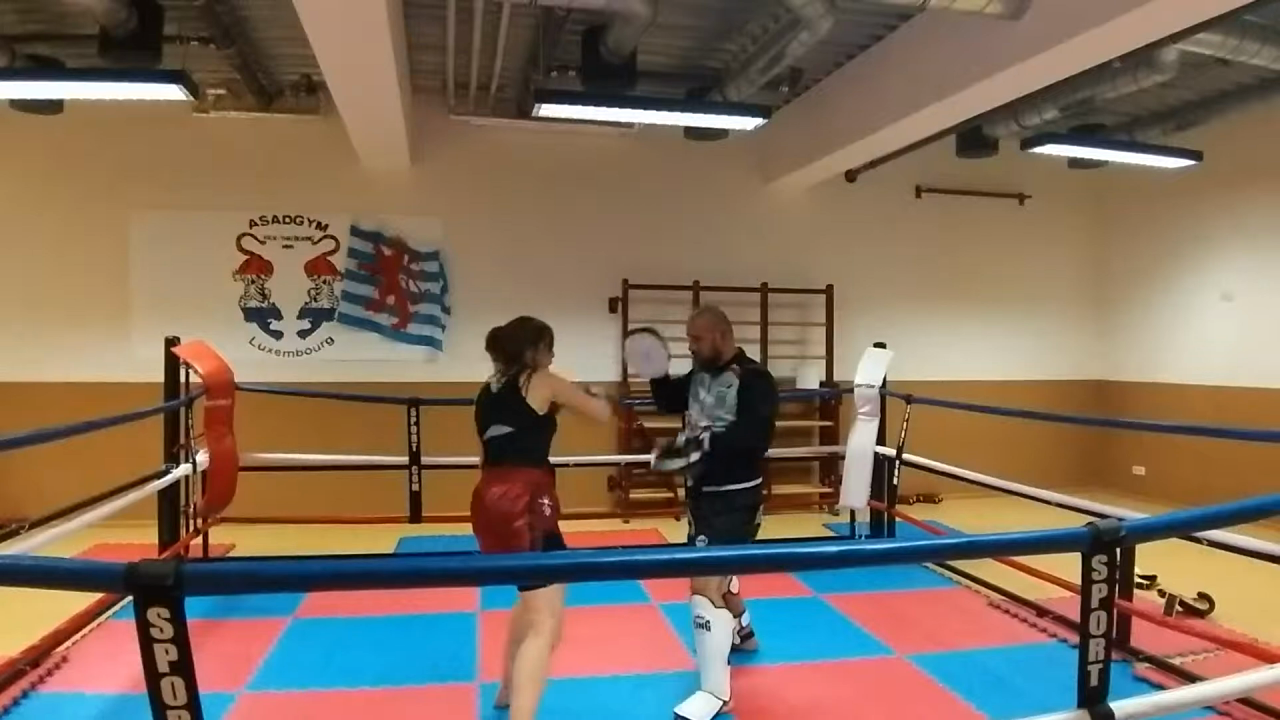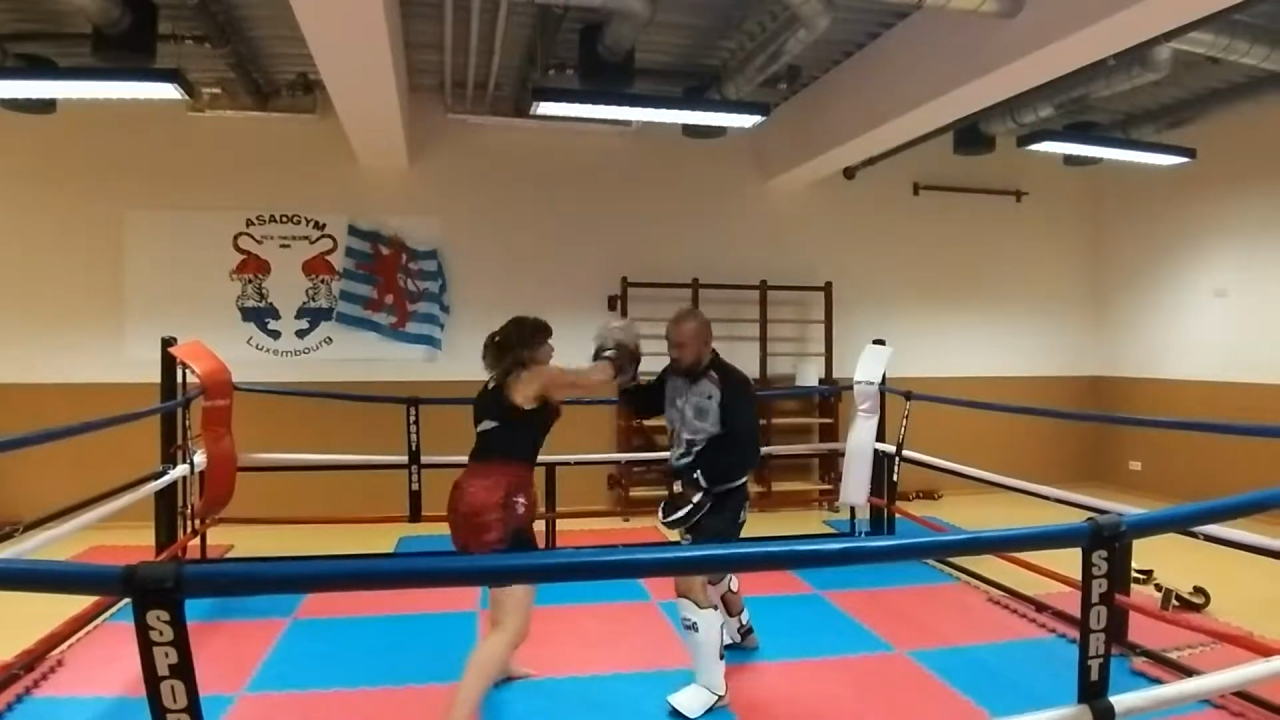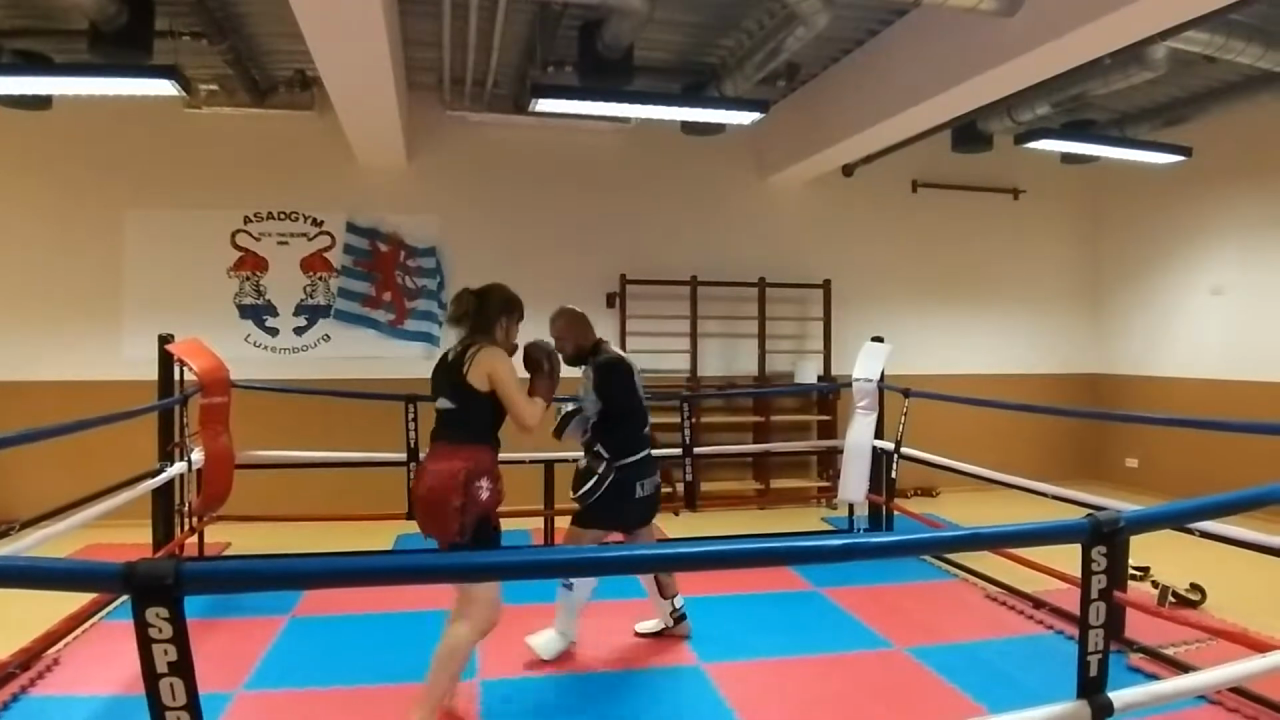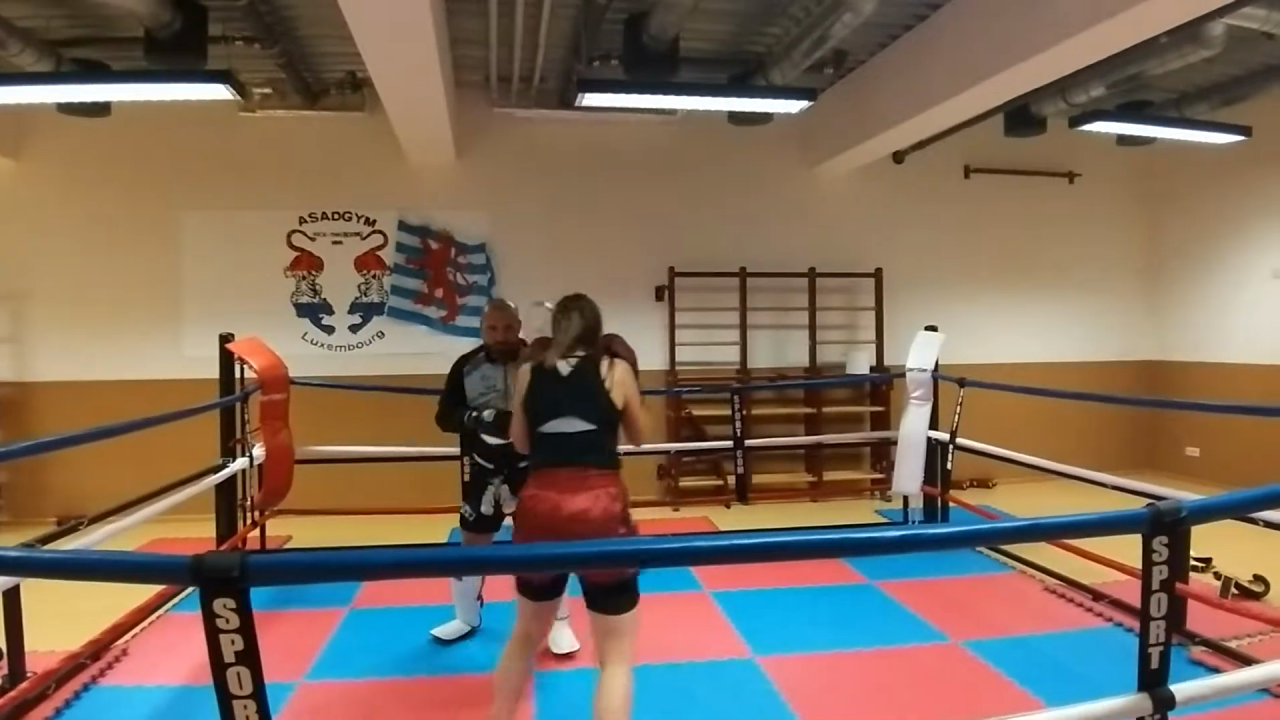
dt=0.7s
person 1, frame 1
left shoulder: (487, 394)
right shoulder: (540, 382)
right elbow: (601, 413)
right wrist: (591, 398)
left hip: (490, 501)
right hip: (525, 503)
left knee: (535, 596)
right knee: (545, 628)
person 1, frame 2
left shoulder: (489, 392)
right shoulder: (534, 379)
right elbow: (595, 379)
right wrist: (618, 357)
left hip: (470, 495)
right hip: (501, 501)
left knee: (513, 592)
right knee: (512, 625)
left ankle: (498, 666)
person 1, frame 3
left shoulder: (450, 358)
right shoulder: (492, 357)
right elbow: (529, 419)
right wrist: (544, 379)
left hip: (437, 477)
right hip: (466, 482)
left knee: (470, 599)
right knee: (480, 613)
person 1, frame 4
left shoulder: (529, 374)
right shoulder: (615, 371)
right elbow: (639, 436)
left hip: (541, 509)
right hip: (599, 512)
left knee: (527, 634)
right knee: (616, 657)
person 2, frame 1
left shoulder: (754, 379)
right shoulder: (700, 374)
left elbow: (755, 436)
right elbow: (669, 403)
left wrist: (699, 444)
right wrist: (657, 373)
left hip: (734, 497)
right hip: (704, 492)
left knee: (705, 585)
right knee: (716, 571)
right ankle: (741, 633)
person 2, frame 2
left shoulder: (732, 384)
right shoulder: (673, 375)
left elbow: (744, 449)
right elbow: (642, 405)
left wrist: (698, 481)
left hip: (720, 497)
right hip: (695, 491)
left knee: (690, 583)
right knee: (713, 568)
left ankle: (711, 685)
right ankle: (741, 630)
person 2, frame 3
left shoulder: (609, 367)
right shoulder: (603, 363)
left elbow: (631, 420)
left wrist: (600, 455)
right wrist: (579, 420)
left hip: (623, 472)
right hip: (633, 469)
left knee: (577, 544)
right knee: (642, 542)
left ankle: (563, 632)
right ankle: (674, 615)
person 2, frame 4
right shoulder: (466, 366)
right elbow: (446, 417)
right wrist: (475, 419)
left hip: (531, 467)
right hip: (486, 469)
right knee: (473, 542)
left ankle: (559, 623)
right ankle: (468, 618)
